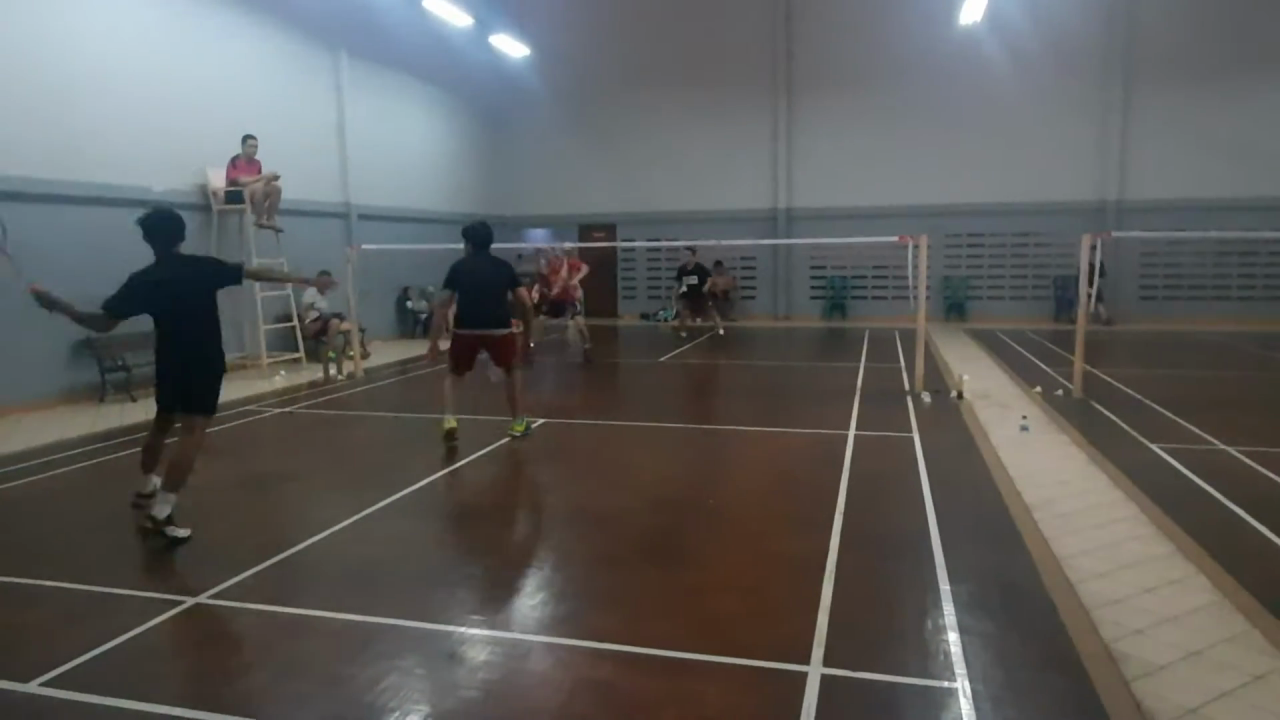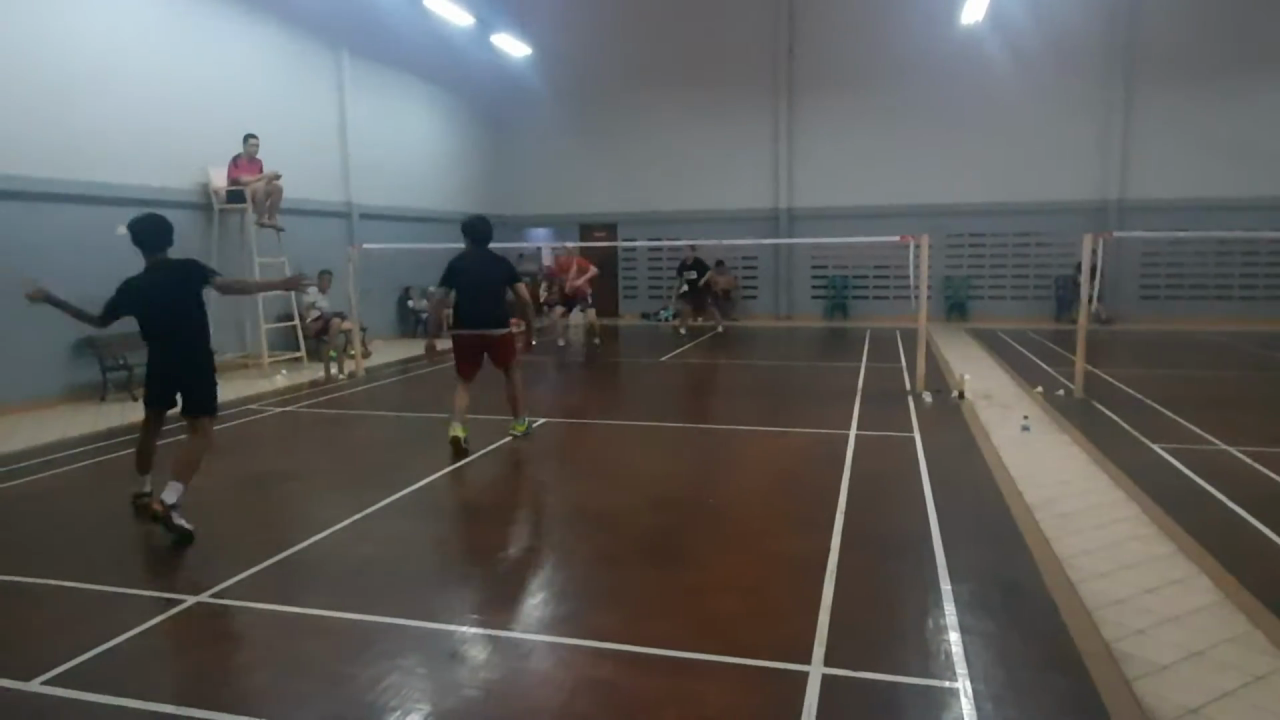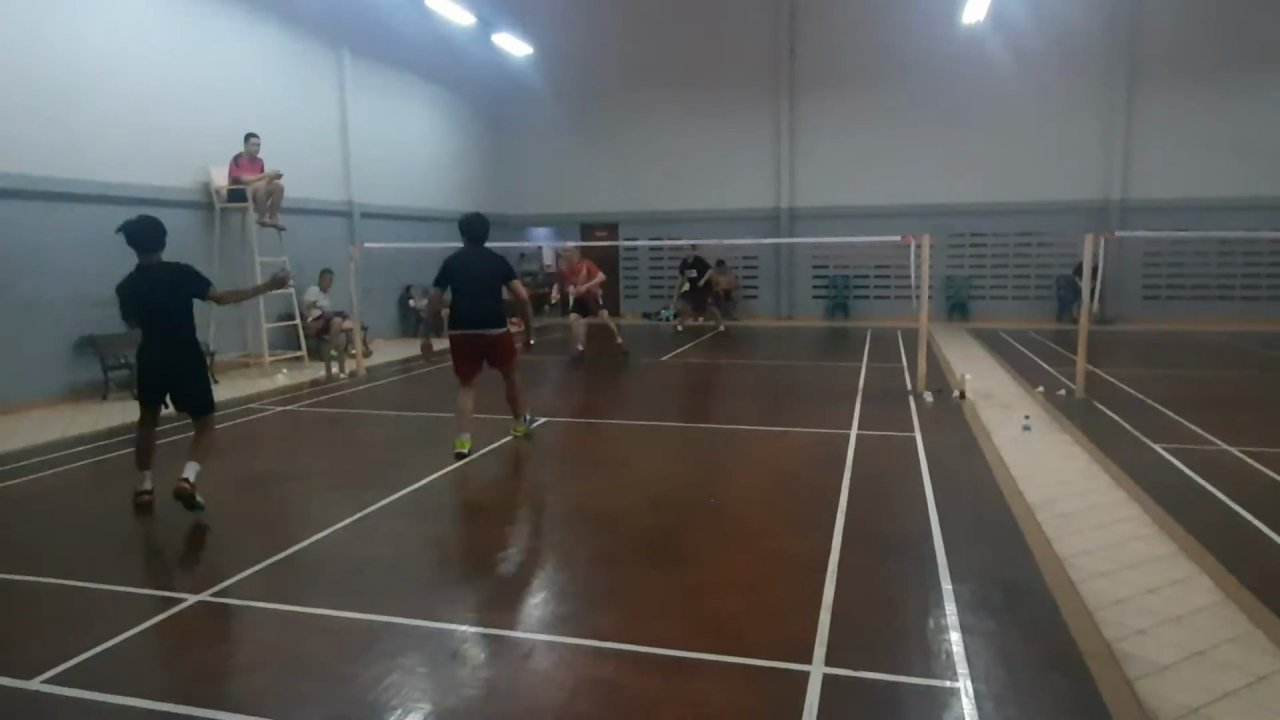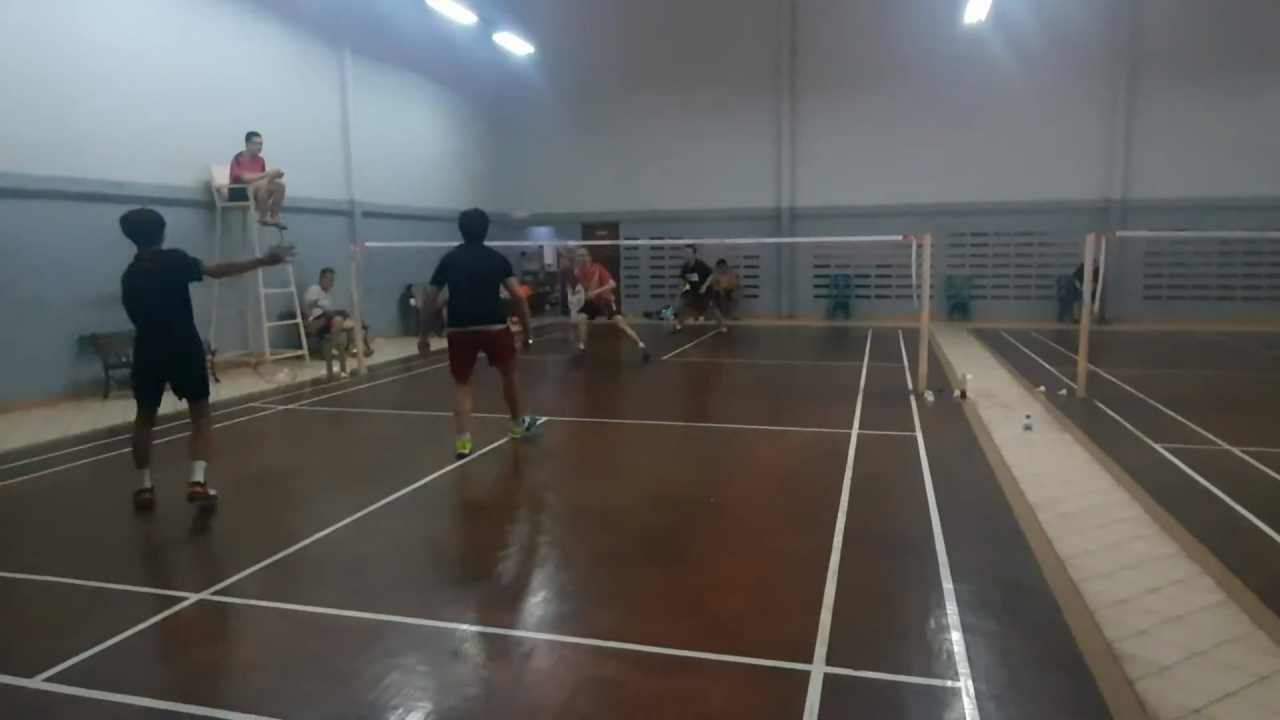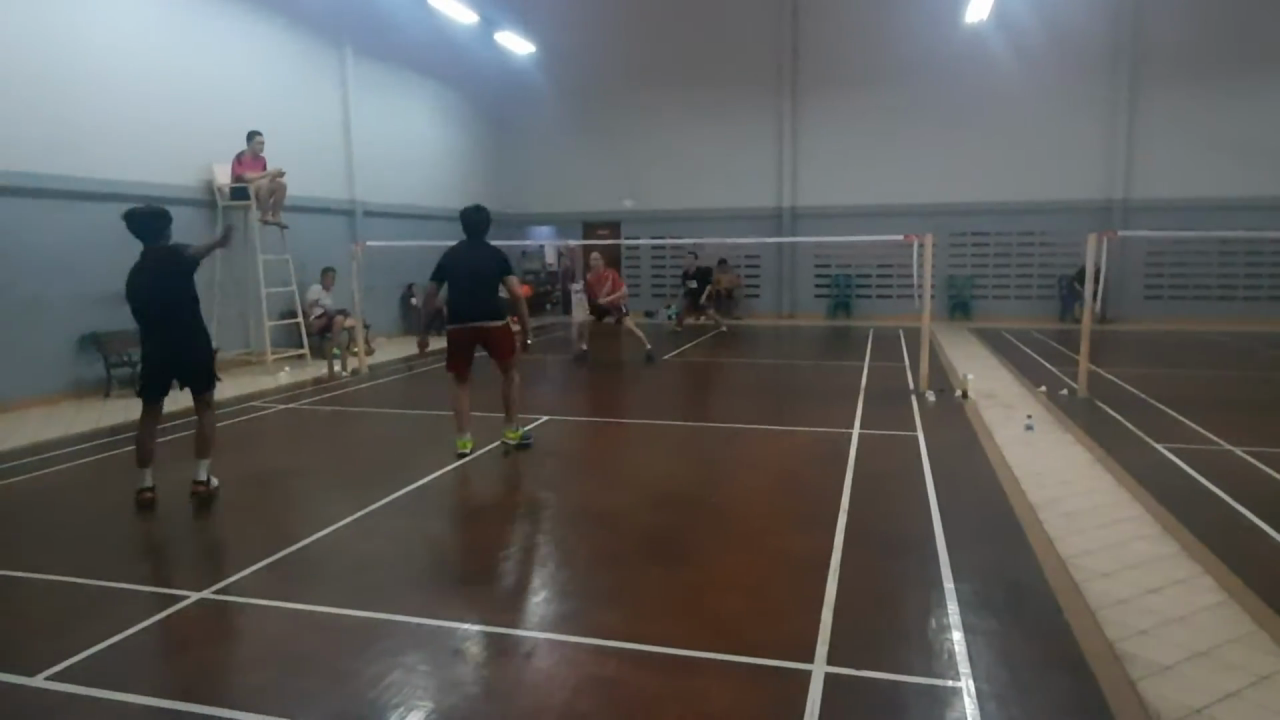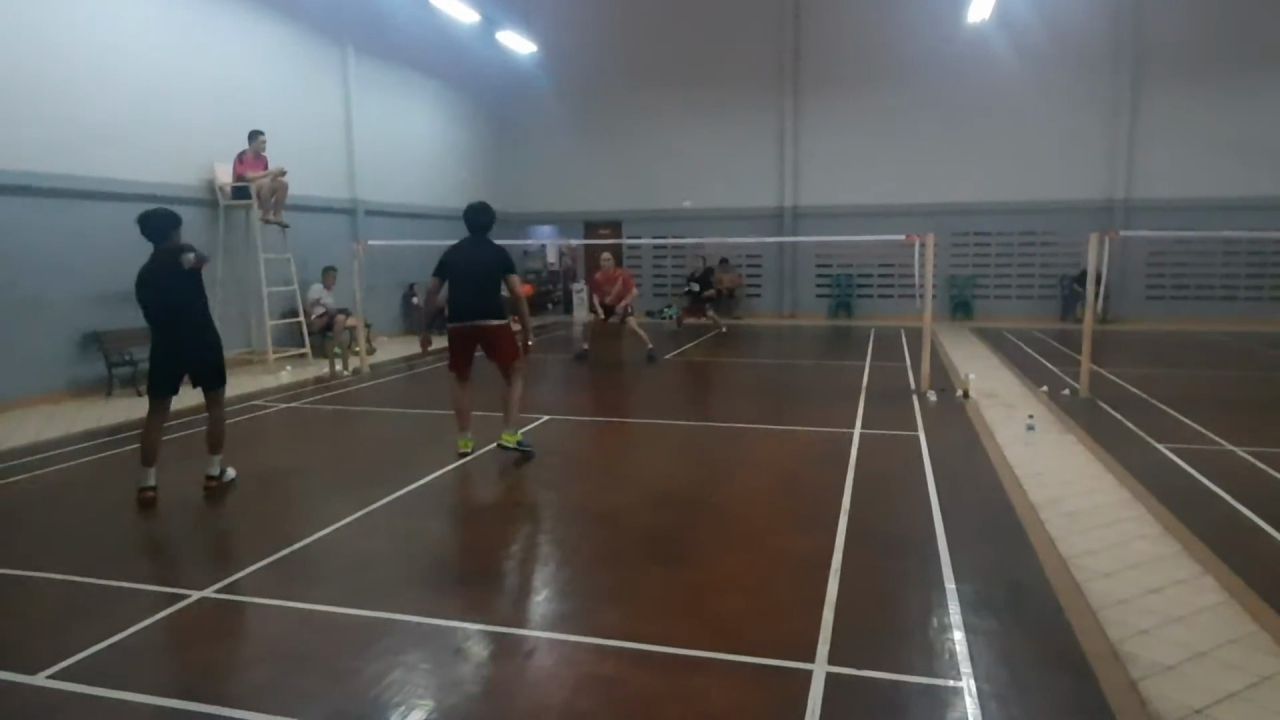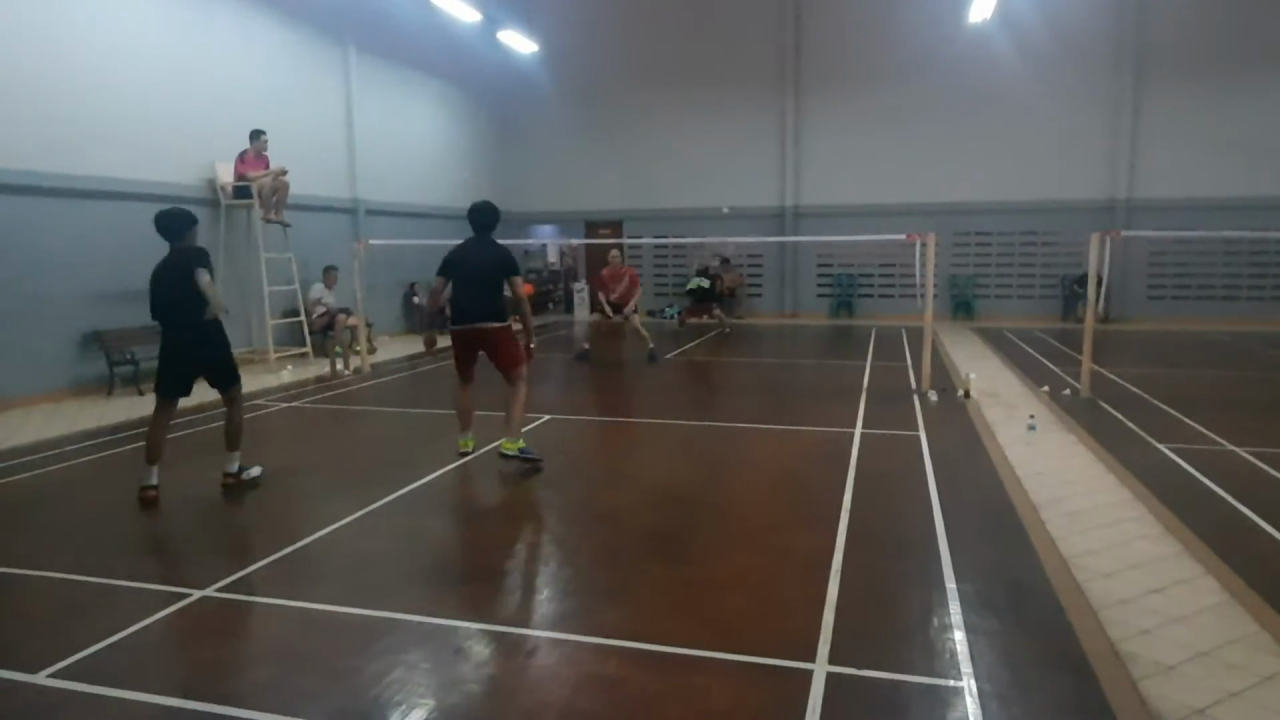
dt=0.1s
person 1, frame 1
left shoulder: (141, 281)
right shoulder: (206, 268)
left elbow: (102, 324)
right elbow: (256, 273)
left wrist: (56, 305)
right wrist: (308, 281)
left hip: (169, 362)
right hip: (206, 362)
left knee: (161, 424)
right knee: (192, 434)
left ankle: (147, 490)
right ankle: (160, 513)
person 1, frame 2
left shoulder: (133, 286)
right shoulder: (189, 269)
left elbow: (100, 321)
right elbow: (226, 285)
left wrist: (52, 300)
right wrist: (285, 283)
left hip: (161, 365)
right hip: (196, 365)
left knee: (152, 424)
right knee: (201, 434)
left ankle: (146, 492)
right ankle: (164, 502)
person 1, frame 3
left shoulder: (127, 288)
right shoulder: (179, 273)
right elbow: (220, 298)
right wrist: (269, 286)
left hip: (150, 364)
right hip: (187, 362)
left knee: (147, 423)
right knee: (204, 429)
left ankle: (144, 489)
right ankle: (187, 479)
person 1, frame 4
left shoulder: (129, 277)
right shoulder: (172, 259)
right elbow: (214, 271)
right wrist: (264, 261)
left hip: (147, 356)
right hip: (186, 350)
left knee: (145, 419)
right knee: (201, 416)
left ankle: (144, 488)
right ankle: (198, 481)
person 1, frame 5
left shoulder: (135, 275)
right shoulder: (174, 255)
right elbow: (191, 257)
right wrist: (216, 244)
left hip: (155, 350)
right hip: (193, 344)
left knee: (150, 416)
right knee: (205, 409)
left ankle: (146, 486)
right ankle: (202, 479)
person 1, frame 6
left shoulder: (144, 274)
right shoulder: (180, 253)
right elbow: (189, 260)
right wrist: (196, 259)
left hip: (165, 347)
right hip: (201, 341)
left knee: (156, 415)
right knee: (215, 404)
left ankle: (148, 484)
right ankle: (214, 473)
person 1, frame 7
left shoulder: (158, 273)
right shoulder: (195, 257)
right elbow: (203, 277)
right wrist: (216, 302)
left hip: (174, 347)
right hip: (209, 342)
left knee: (162, 413)
right knee: (234, 401)
left ankle: (150, 482)
right ankle: (232, 471)
person 2, frame 1
left shoulder: (459, 267)
right shoulder: (504, 266)
left elbow: (442, 305)
right elbow: (526, 303)
left wrist: (433, 341)
left hip: (465, 330)
right hip: (499, 329)
left knee: (453, 375)
right knee: (512, 370)
left ankle: (449, 420)
right ankle: (518, 423)
person 2, frame 2
left shoulder: (456, 263)
right shoulder: (503, 263)
left elbow: (439, 301)
right elbow: (526, 300)
left wrist: (432, 336)
right wrist: (530, 332)
left hip: (464, 330)
right hip: (498, 329)
left knee: (464, 381)
right knee: (512, 372)
left ankle: (457, 428)
right ankle: (519, 423)
person 2, frame 3
left shoulder: (452, 262)
right shoulder: (499, 261)
left elbow: (434, 301)
right elbow: (523, 298)
left wrist: (427, 336)
right wrist: (529, 331)
left hip: (461, 331)
right hip: (495, 328)
left knee: (466, 384)
right knee: (510, 372)
left ankle: (463, 440)
right ankle: (520, 422)
person 2, frame 4
left shoulder: (449, 259)
right shoulder: (496, 258)
left elbow: (430, 299)
right elbow: (518, 296)
left wrist: (423, 334)
right wrist: (528, 331)
left hip: (459, 328)
right hip: (494, 326)
left knee: (462, 382)
right knee: (509, 372)
left ankle: (463, 440)
right ankle: (518, 424)
person 2, frame 5
left shoulder: (449, 256)
right shoulder: (496, 255)
left elbow: (430, 296)
right elbow: (517, 295)
right wrist: (527, 332)
left hip: (458, 325)
right hip: (493, 322)
left knee: (461, 381)
right knee: (510, 373)
left ankle: (464, 440)
right ankle: (512, 431)
person 2, frame 6
left shoulder: (451, 253)
right shoulder: (499, 253)
left elbow: (431, 292)
right elbow: (518, 295)
left wrist: (425, 329)
right wrist: (528, 333)
left hip: (458, 324)
right hip: (493, 322)
left knee: (462, 380)
right knee: (514, 375)
left ankle: (464, 440)
right ankle: (510, 435)
person 2, frame 7
left shoulder: (455, 254)
right shoulder: (503, 254)
left elbow: (435, 292)
right elbow: (521, 297)
left wrist: (429, 328)
right wrist: (530, 336)
left hip: (460, 326)
right hip: (494, 324)
left knee: (465, 381)
right knee: (518, 380)
left ankle: (465, 440)
right ankle: (512, 442)
